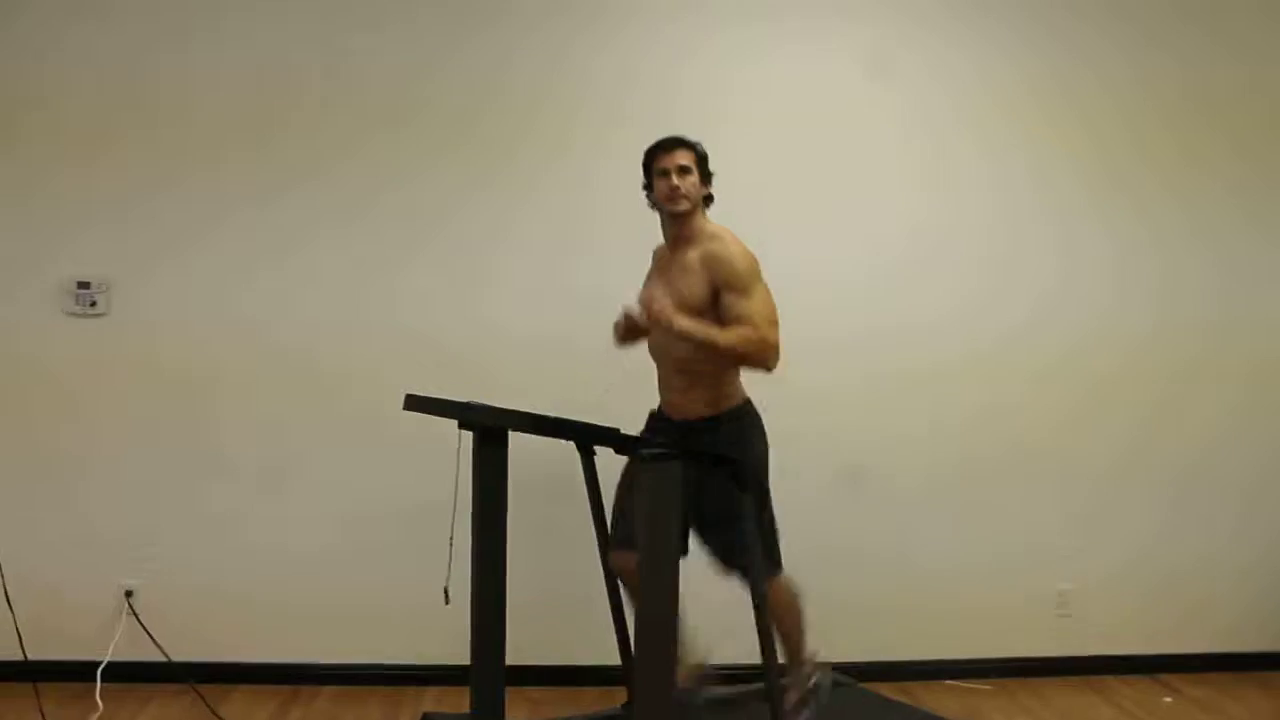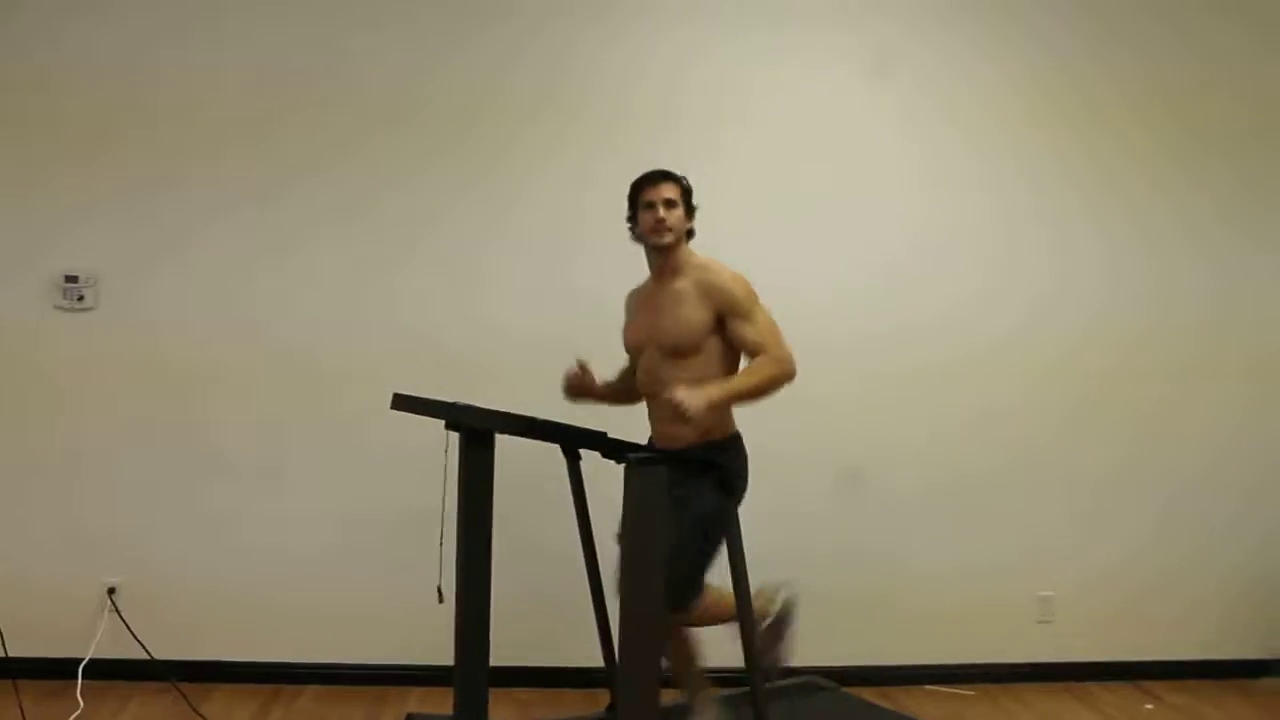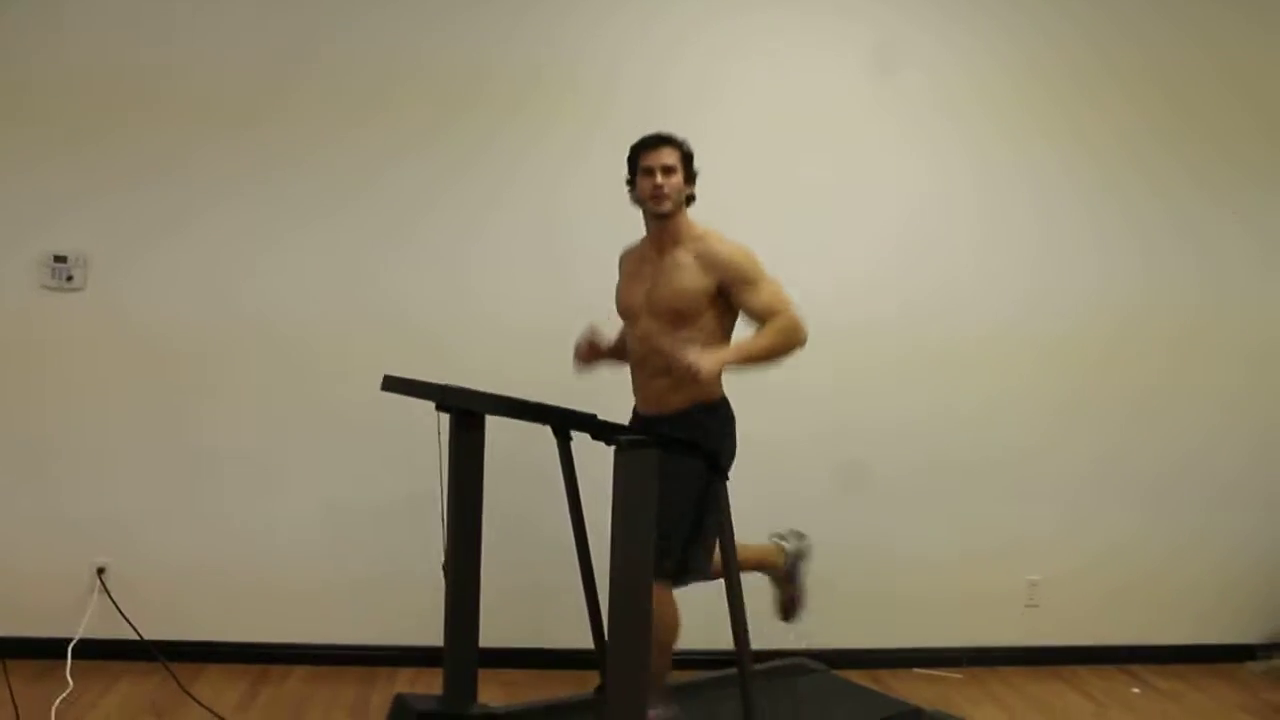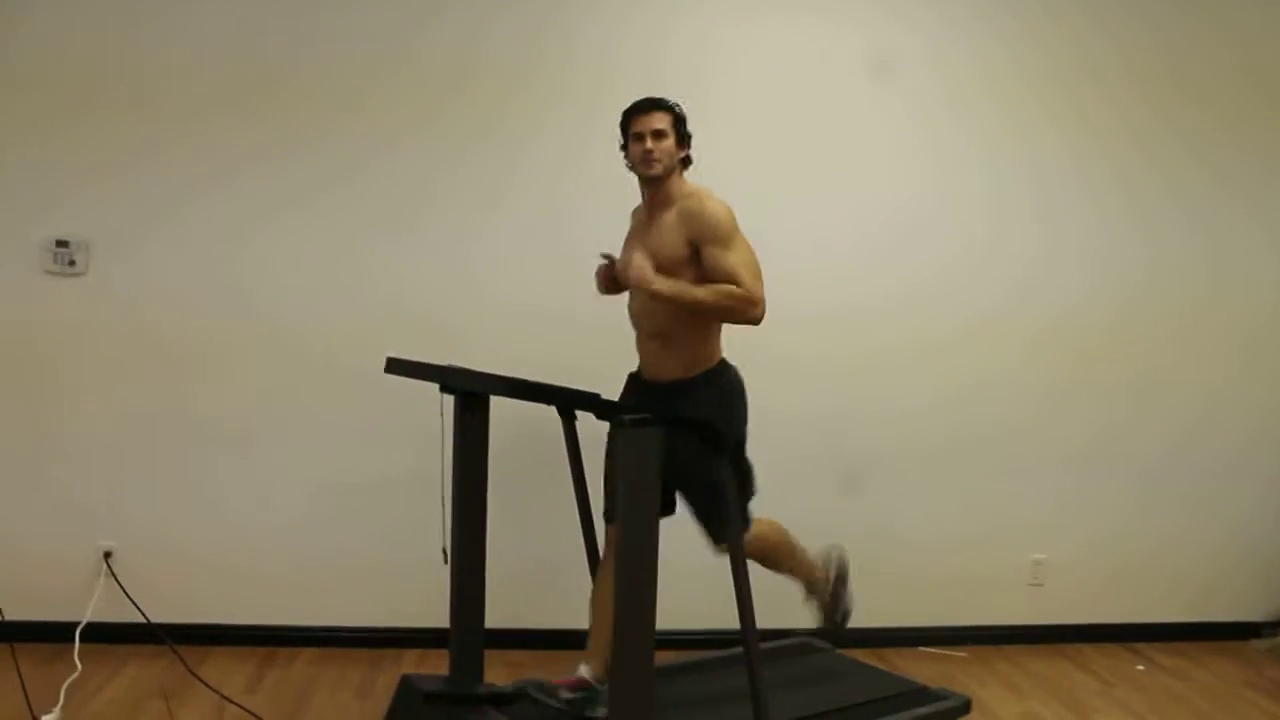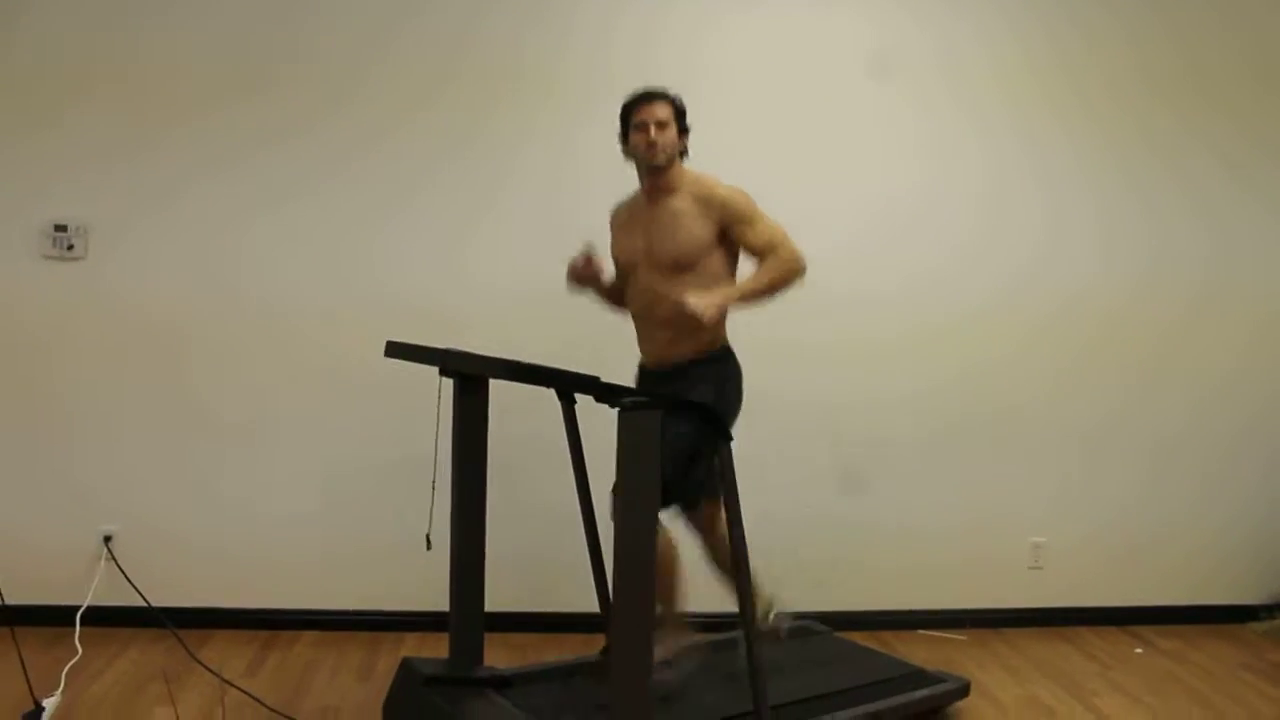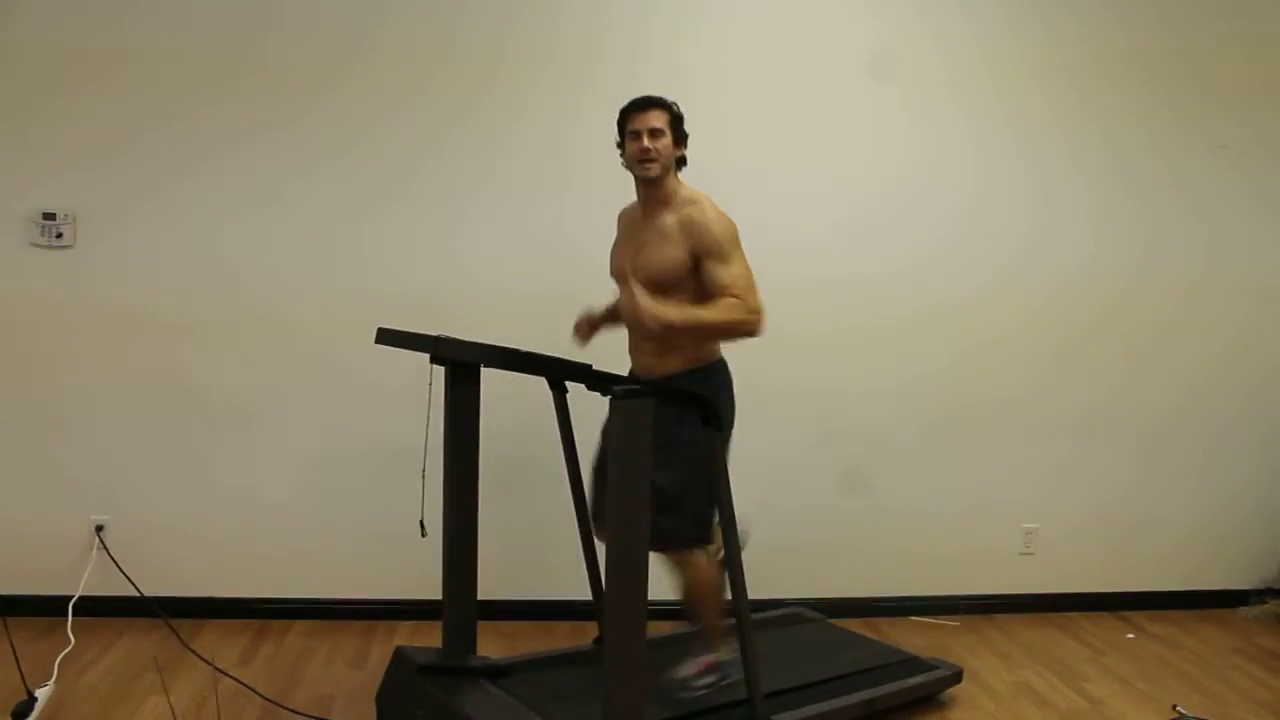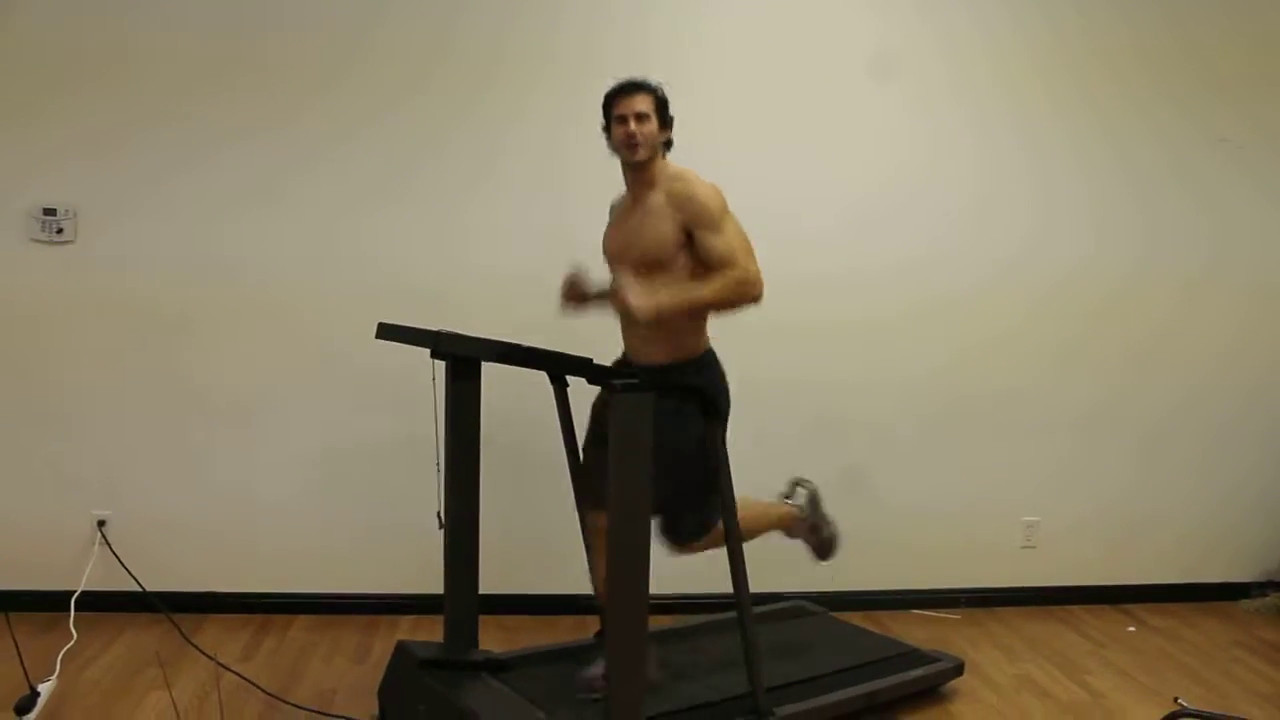
dt=0.3s
person 1, frame 1
left shoulder: (726, 253)
right shoulder: (663, 257)
left elbow: (765, 349)
left wrist: (677, 324)
right wrist: (642, 328)
left hip: (726, 431)
right hip: (667, 426)
left knee: (754, 569)
right knee: (625, 556)
right ankle: (673, 667)
person 1, frame 2
left shoulder: (718, 284)
right shoulder: (637, 300)
left elbow: (781, 363)
left wrist: (712, 396)
right wrist: (596, 390)
left hip: (710, 464)
right hip: (657, 460)
left knee: (658, 601)
right knee: (662, 598)
left ankle: (764, 608)
person 1, frame 3
left shoulder: (718, 254)
right shoulder: (630, 259)
left elbow: (790, 329)
left wrist: (721, 357)
right wrist: (601, 348)
left hip: (699, 427)
right hip: (645, 424)
left knee: (650, 574)
right knee: (684, 558)
right ankle: (778, 553)
person 1, frame 4
left shoulder: (707, 212)
right shoulder: (641, 216)
left elbow: (752, 304)
left wrist: (657, 285)
right wrist: (619, 282)
left hip: (704, 398)
right hip: (645, 391)
left knee: (730, 532)
right knee: (618, 534)
left ankle: (824, 574)
person 1, frame 5
left shoulder: (718, 199)
right shoulder: (623, 215)
left elbow: (789, 260)
left wrist: (720, 296)
right wrist: (597, 281)
left hip: (706, 378)
right hip: (654, 380)
right knee: (700, 510)
left ankle: (673, 630)
right ankle: (758, 610)
person 1, frame 6
left shoulder: (705, 221)
right shoulder: (628, 219)
left elbow: (748, 316)
left wrist: (662, 317)
right wrist: (607, 316)
left hip: (695, 391)
right hip: (639, 386)
left knee: (677, 538)
right knee: (608, 522)
left ankle: (718, 648)
right ankle: (712, 538)
person 1, frame 7
left shoulder: (694, 196)
right shoulder: (622, 208)
left elbow: (748, 282)
left wrist: (657, 300)
right wrist: (600, 293)
left hip: (690, 381)
right hip: (632, 374)
left knee: (690, 532)
right knee: (601, 520)
left ankle: (794, 511)
